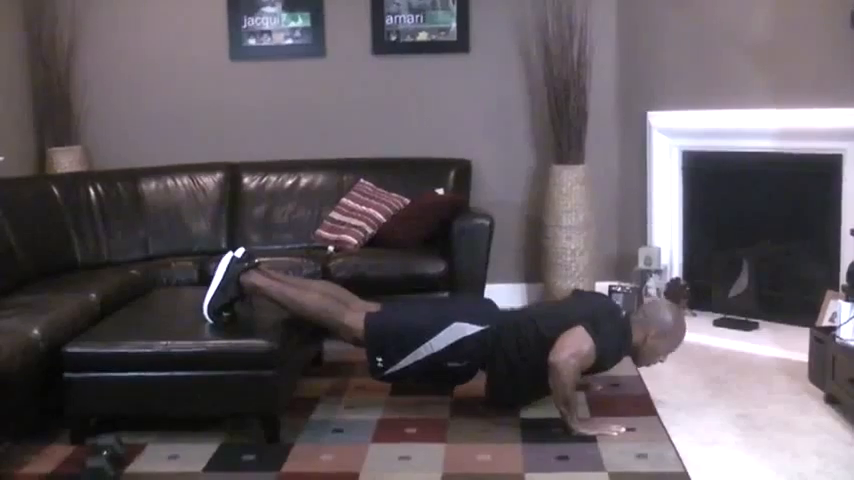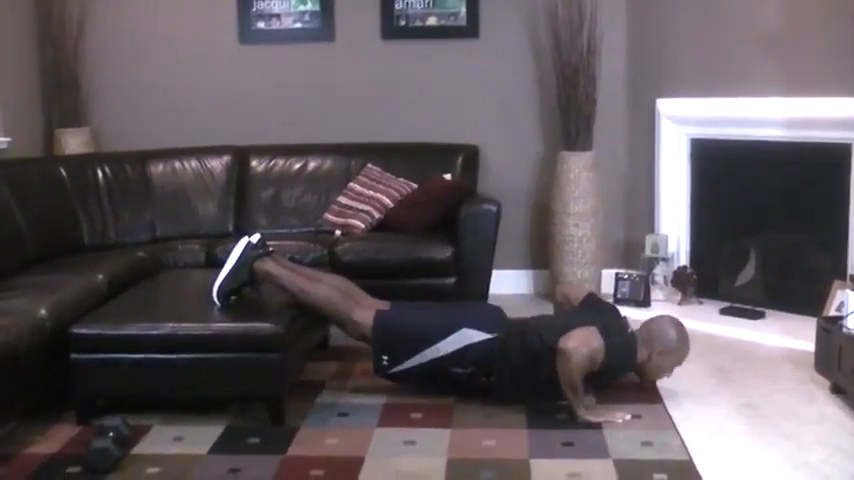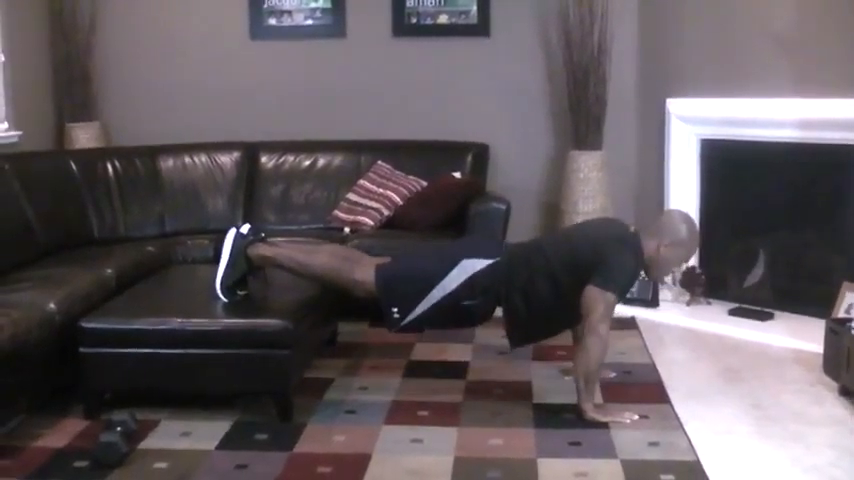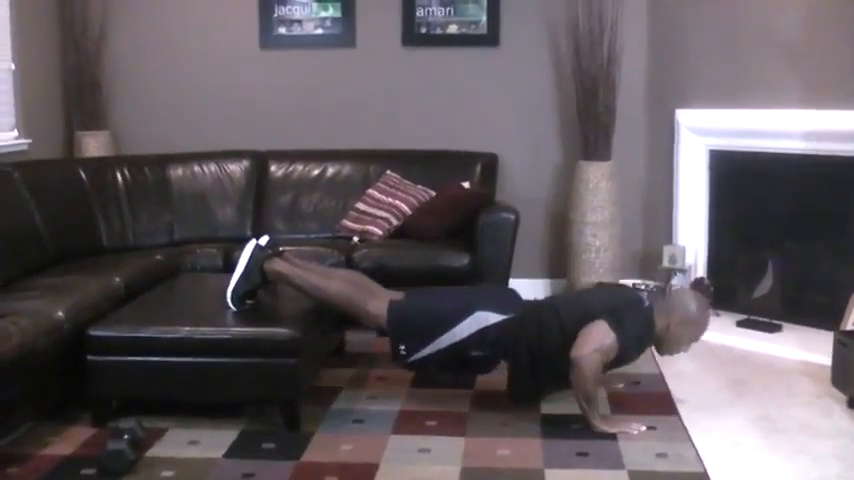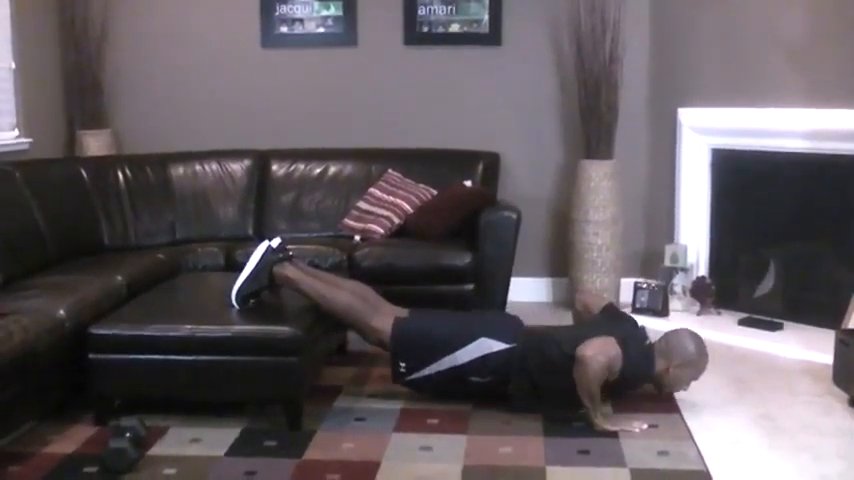
dt=0.5s
person 1, frame 1
left shoulder: (604, 310)
right shoulder: (611, 335)
right elbow: (561, 359)
left wrist: (569, 380)
right wrist: (576, 420)
left hip: (476, 321)
right hip: (469, 339)
left knee: (359, 310)
right knee: (353, 324)
left ankle: (249, 270)
right ankle: (246, 279)
person 1, frame 2
left shoulder: (611, 319)
right shoulder: (618, 348)
left elbow: (567, 289)
right elbow: (571, 350)
right wrist: (582, 407)
left hip: (484, 329)
right hip: (476, 349)
left knee: (367, 310)
right knee: (361, 321)
left ankle: (262, 257)
right ankle: (258, 265)
person 1, frame 3
left shoulder: (618, 238)
right shoulder: (623, 257)
left elbow: (580, 309)
right elbow: (594, 329)
left wrist: (585, 363)
right wrist: (590, 405)
left hip: (487, 264)
right hip: (480, 277)
left knee: (367, 266)
right knee: (363, 278)
left ankle: (255, 245)
right ankle: (253, 252)
person 1, frame 4
left shoulder: (630, 302)
right shoulder: (635, 326)
right elbow: (583, 356)
left wrist: (596, 374)
right wrist: (597, 417)
left hip: (500, 313)
right hip: (492, 328)
left knee: (382, 300)
right knee: (376, 311)
left ankle: (273, 257)
right ankle: (268, 266)
person 1, frame 5
left shoulder: (629, 332)
right shoulder: (636, 361)
left elbow: (586, 297)
right elbow: (590, 358)
right wrist: (600, 416)
left hip: (502, 336)
right hip: (494, 357)
left knee: (387, 318)
right knee: (380, 327)
left ankle: (283, 262)
right ankle: (278, 271)
